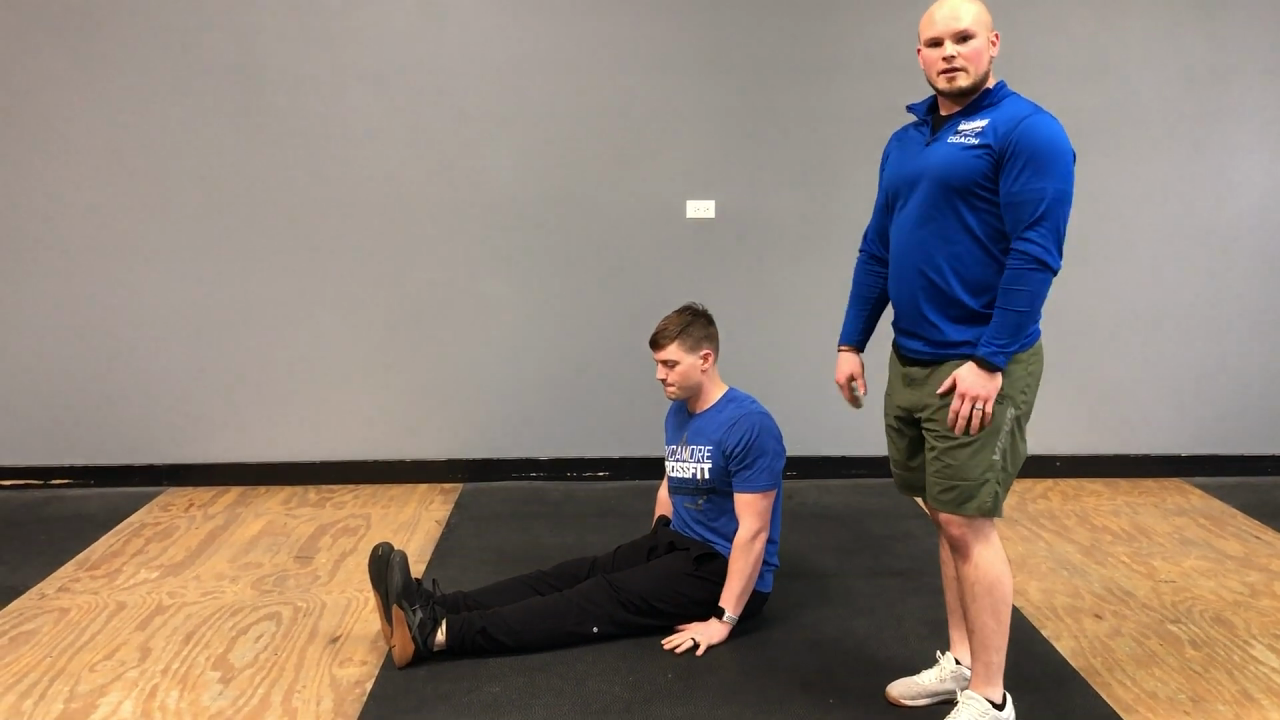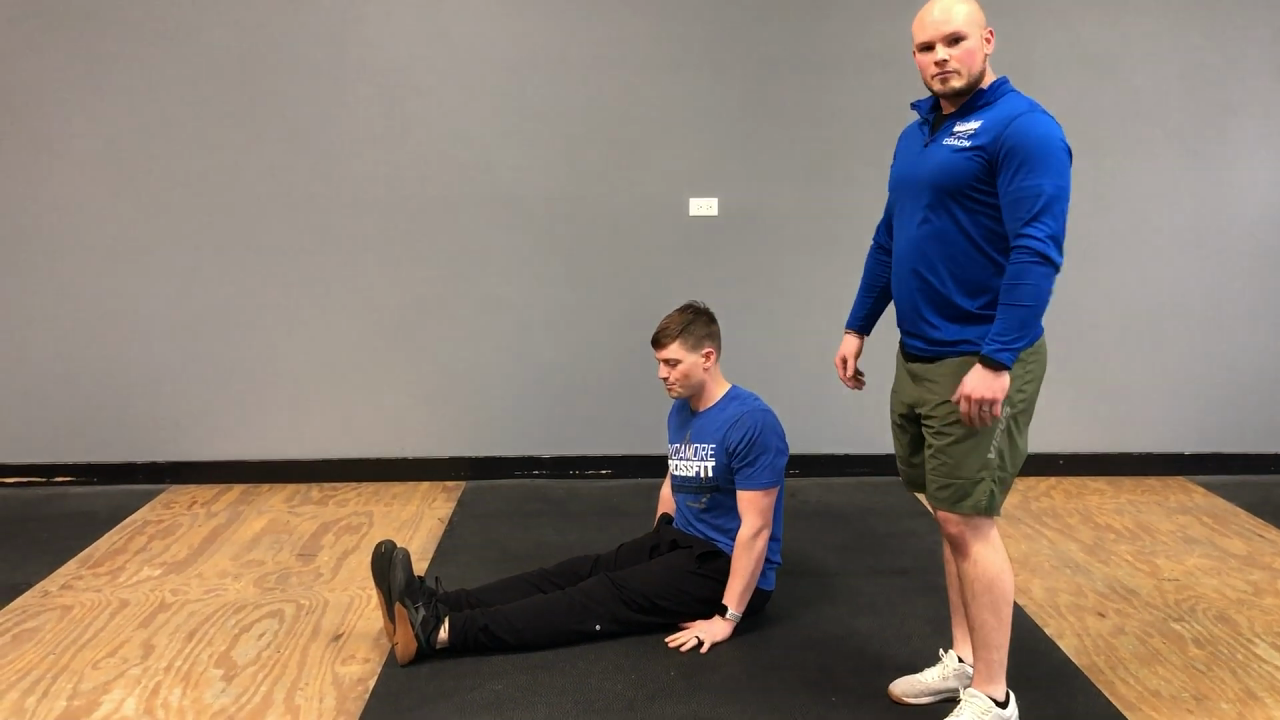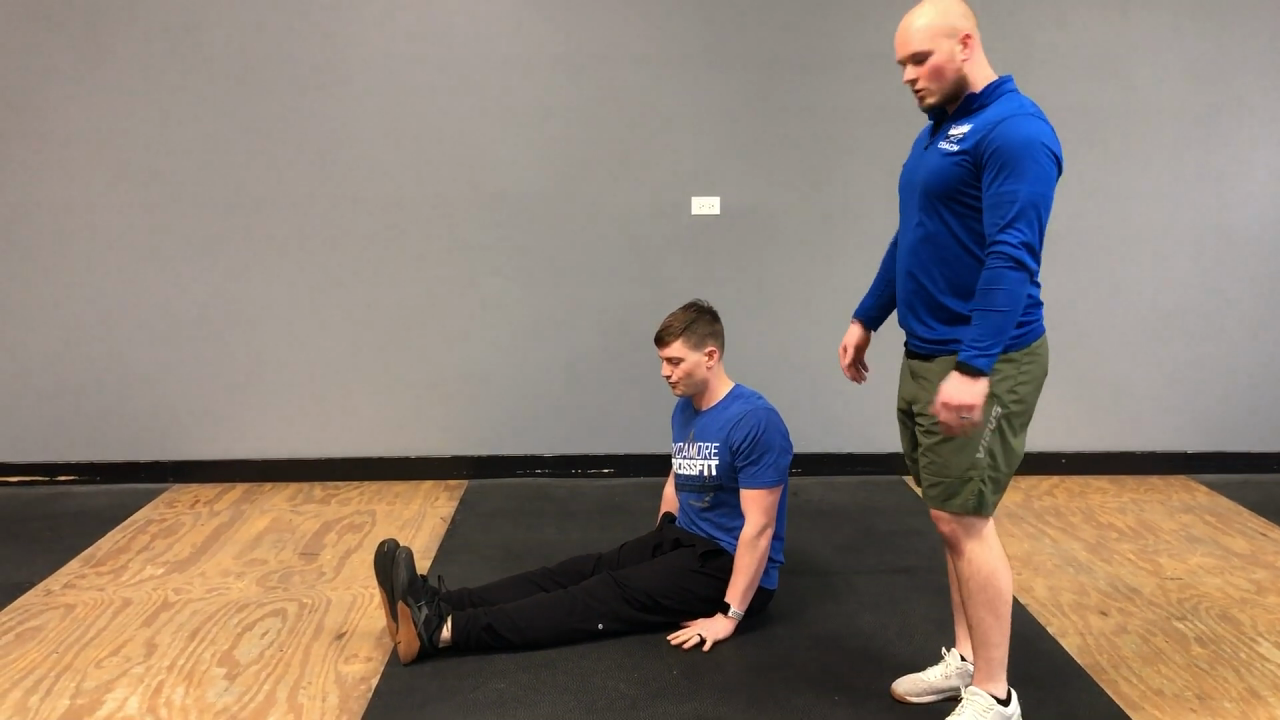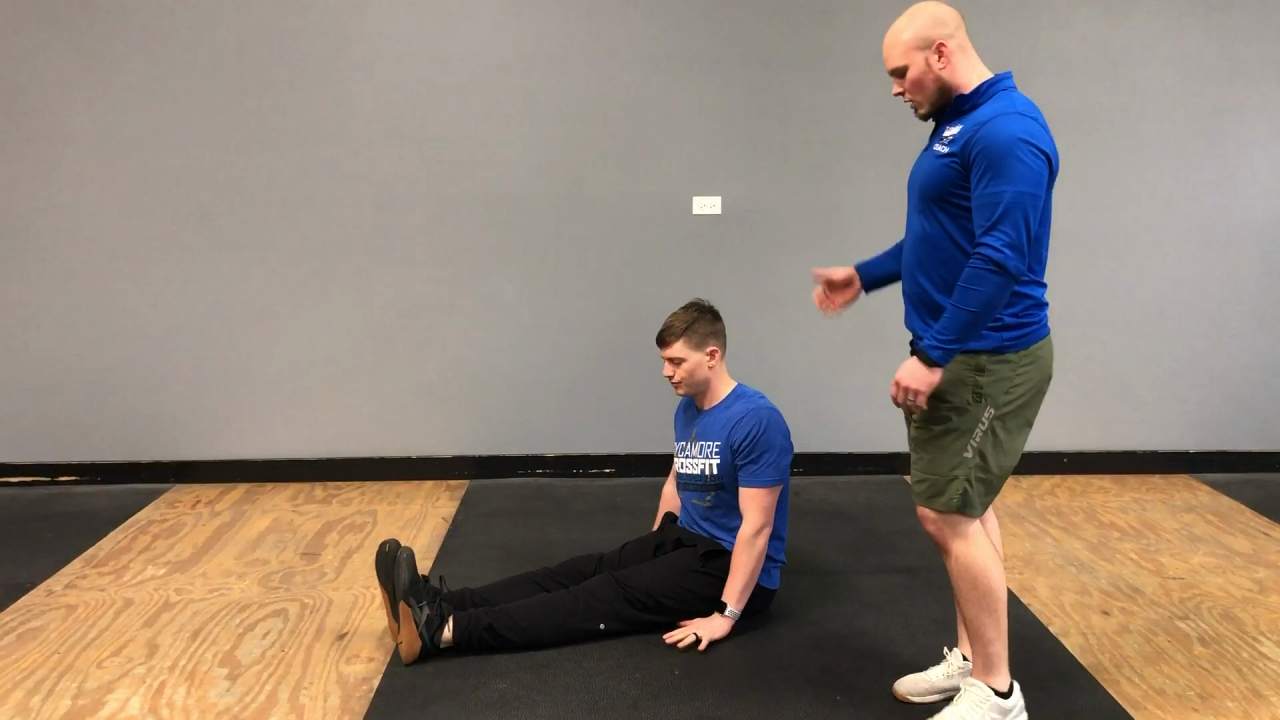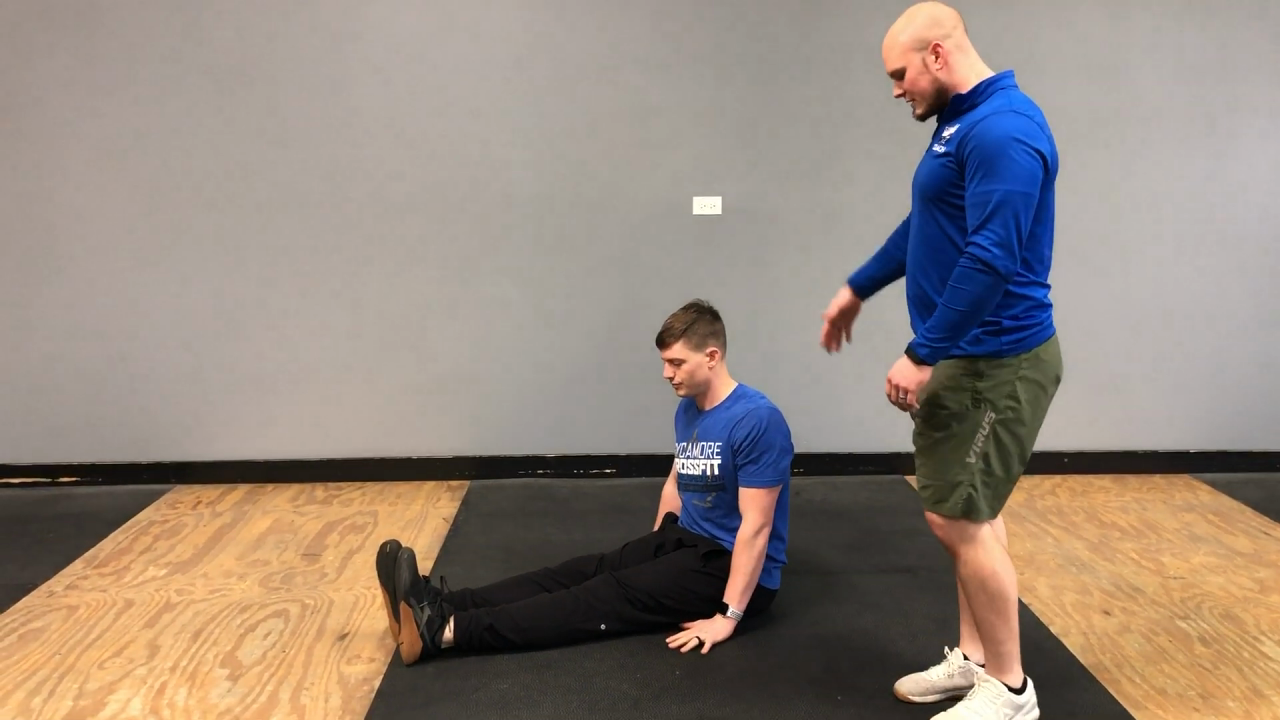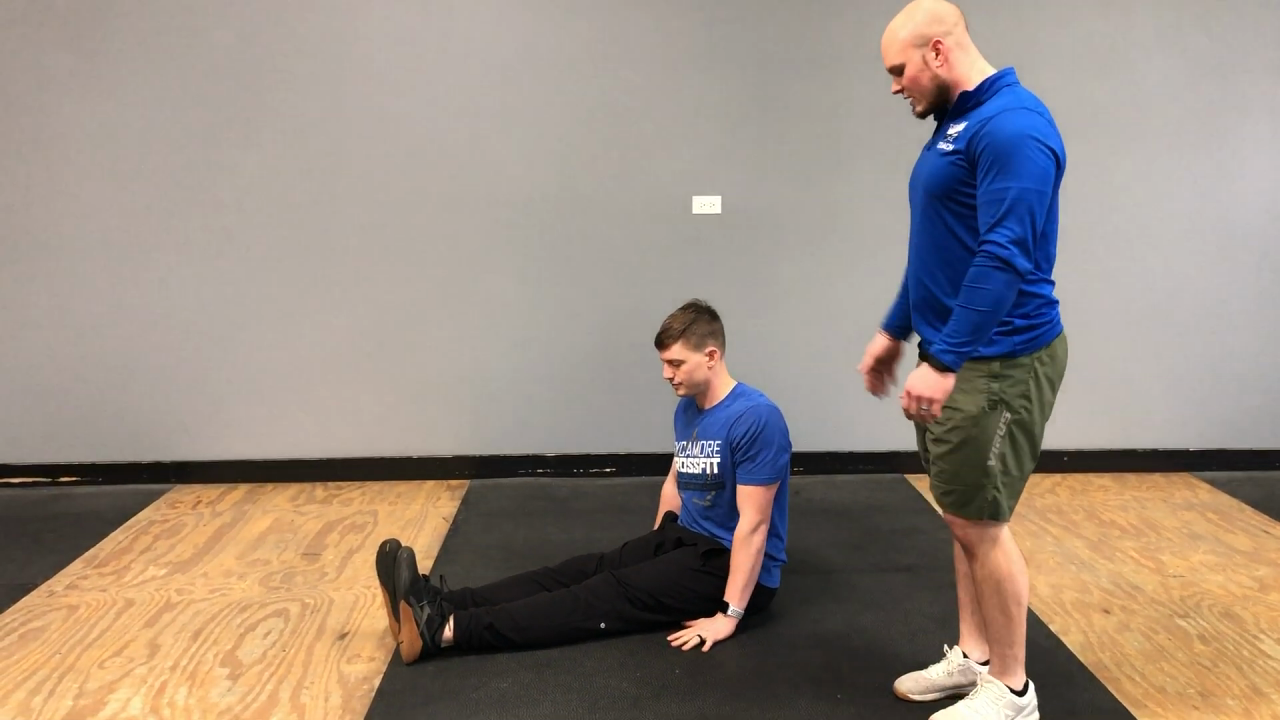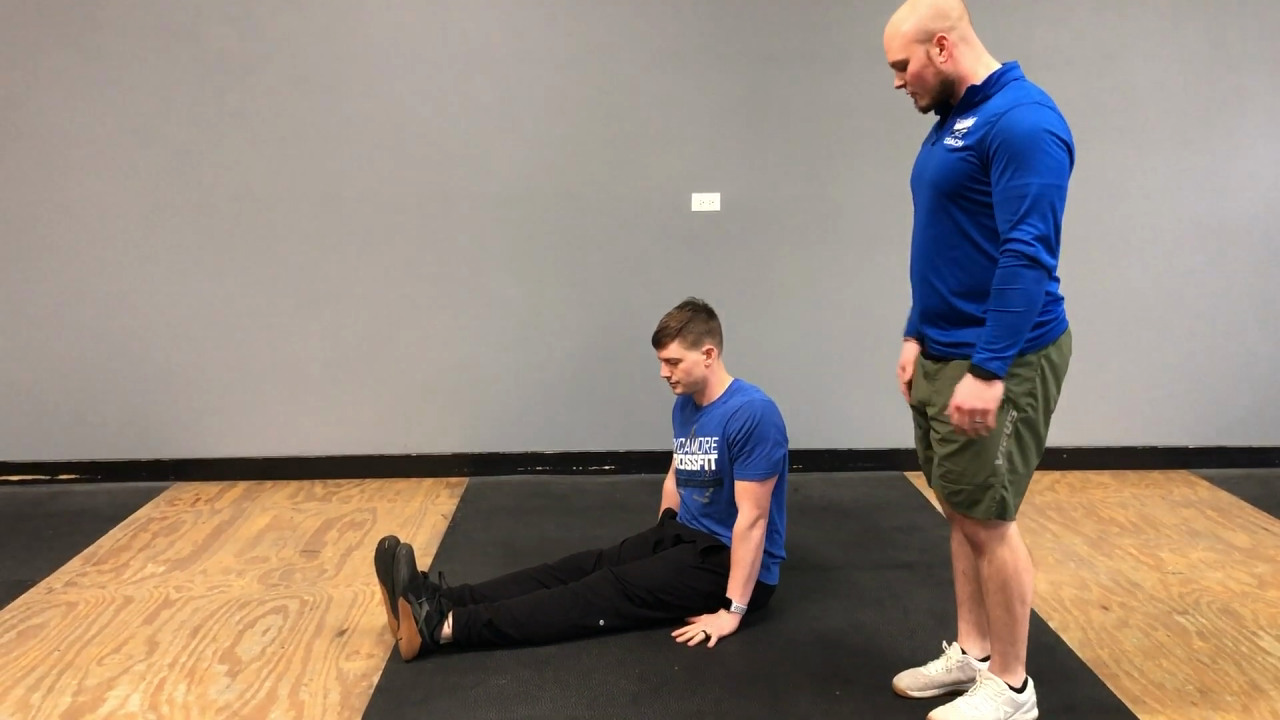
dt=0.2s
person 1, frame 1
left shoulder: (1026, 131)
right shoulder: (904, 141)
left elbow: (1036, 256)
right elbow: (876, 248)
left wrist: (988, 361)
right wrist: (851, 343)
left hip: (977, 366)
right hip: (911, 361)
left knee: (968, 525)
right knee: (944, 519)
person 1, frame 2
left shoulder: (1023, 129)
right shoulder: (916, 135)
left elbow: (1035, 253)
right elbow: (889, 240)
left wrist: (998, 359)
right wrist: (858, 326)
left hip: (981, 364)
right hip: (919, 358)
left knee: (968, 523)
right knee: (950, 516)
right ankle: (964, 660)
person 1, frame 3
left shoulder: (1014, 130)
right shoulder: (938, 130)
left elbow: (1011, 257)
left wrist: (974, 367)
right wrist: (867, 319)
left hip: (984, 363)
right hip: (929, 356)
left knee: (961, 520)
right knee: (957, 515)
right ankle: (967, 658)
person 1, frame 4
left shoulder: (1007, 130)
right shoulder: (956, 126)
left elbow: (999, 260)
left wrist: (931, 356)
right wrist: (865, 276)
left hip: (989, 361)
right hip: (959, 355)
left knee: (947, 516)
right knee: (963, 510)
right ankle: (970, 657)
person 1, frame 5
left shoulder: (1004, 130)
right shoulder: (960, 125)
left elbow: (989, 260)
right elbow: (923, 232)
left wrist: (922, 353)
right wrist: (857, 289)
left hip: (993, 363)
right hip: (962, 358)
left knee: (959, 521)
right knee: (965, 514)
right ankle: (973, 657)
person 1, frame 6
left shoulder: (1012, 127)
right shoulder: (954, 125)
left elbow: (1004, 258)
left wrist: (945, 360)
right wrist: (892, 329)
left hip: (997, 363)
right hip: (948, 358)
left knee: (980, 522)
right knee: (961, 513)
right ankle: (973, 655)
person 1, frame 7
left shoulder: (1023, 122)
right shoulder: (951, 120)
left elbow: (1027, 256)
left wrist: (988, 370)
right wrist: (916, 338)
left hip: (996, 365)
right hip: (945, 355)
left knee: (987, 520)
right knee: (959, 510)
right ankle: (971, 652)
person 2, frame 1
left shoulder: (748, 425)
right shoulder: (678, 414)
left elbow: (753, 531)
left wrist: (723, 620)
right wrist: (650, 557)
left hip: (725, 568)
right hip: (680, 543)
left knee: (605, 599)
right knee: (577, 574)
left ankle: (438, 634)
right ankle: (435, 609)
person 2, frame 2
left shoulder: (752, 422)
right shoulder: (681, 412)
left elbow: (756, 528)
left wrist: (727, 617)
right wrist: (653, 556)
left hip: (727, 566)
right hip: (683, 541)
left knee: (608, 597)
right knee: (580, 572)
left ankle: (440, 632)
right ankle: (437, 607)
person 2, frame 3
left shoulder: (754, 421)
right shoulder: (685, 410)
left elbow: (759, 527)
left wrist: (729, 615)
right wrist: (654, 553)
left hip: (730, 565)
right hip: (686, 541)
left knee: (610, 595)
right knee: (581, 571)
left ankle: (442, 630)
right ankle: (440, 606)
person 2, frame 4
left shoulder: (756, 420)
right shoulder: (688, 408)
left elbow: (757, 526)
left wrist: (726, 614)
right wrist: (652, 554)
left hip: (733, 567)
right hip: (687, 539)
left knee: (611, 594)
right knee: (583, 571)
left ankle: (444, 630)
right ankle: (441, 607)
person 2, frame 5
left shoulder: (756, 421)
right shoulder: (688, 410)
left elbow: (756, 527)
left wrist: (727, 616)
right wrist: (654, 555)
left hip: (733, 567)
right hip: (687, 540)
left knee: (612, 596)
right knee: (585, 572)
left ankle: (446, 631)
right ankle: (442, 607)
person 2, frame 6
left shoulder: (755, 419)
right shoulder: (688, 409)
left elbow: (754, 523)
left wrist: (729, 614)
right wrist: (654, 553)
left hip: (733, 565)
right hip: (688, 538)
left knee: (611, 595)
right knee: (586, 571)
left ankle: (444, 630)
right ankle: (442, 606)
person 2, frame 7
left shoulder: (753, 414)
right shoulder: (686, 406)
left elbow: (752, 517)
left wrist: (732, 610)
right wrist: (656, 550)
left hip: (732, 562)
right hip: (688, 536)
left knee: (610, 592)
right knee: (583, 567)
left ankle: (444, 627)
right ankle: (441, 603)
